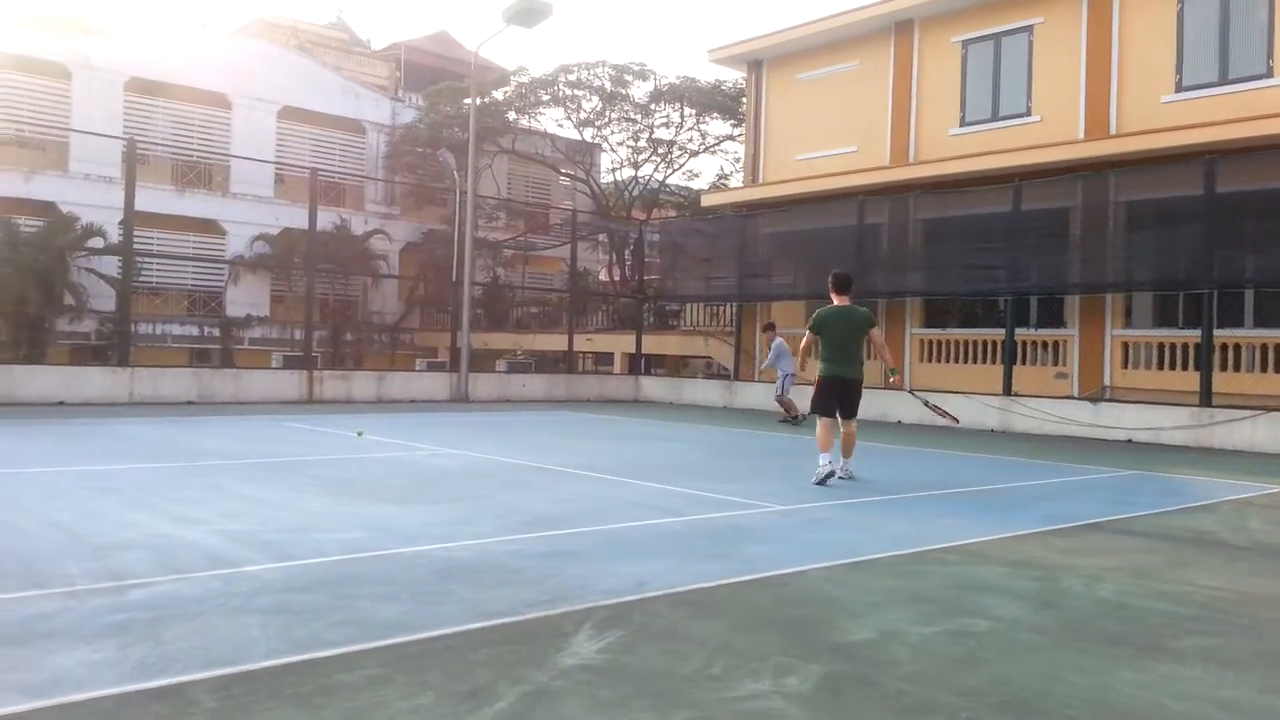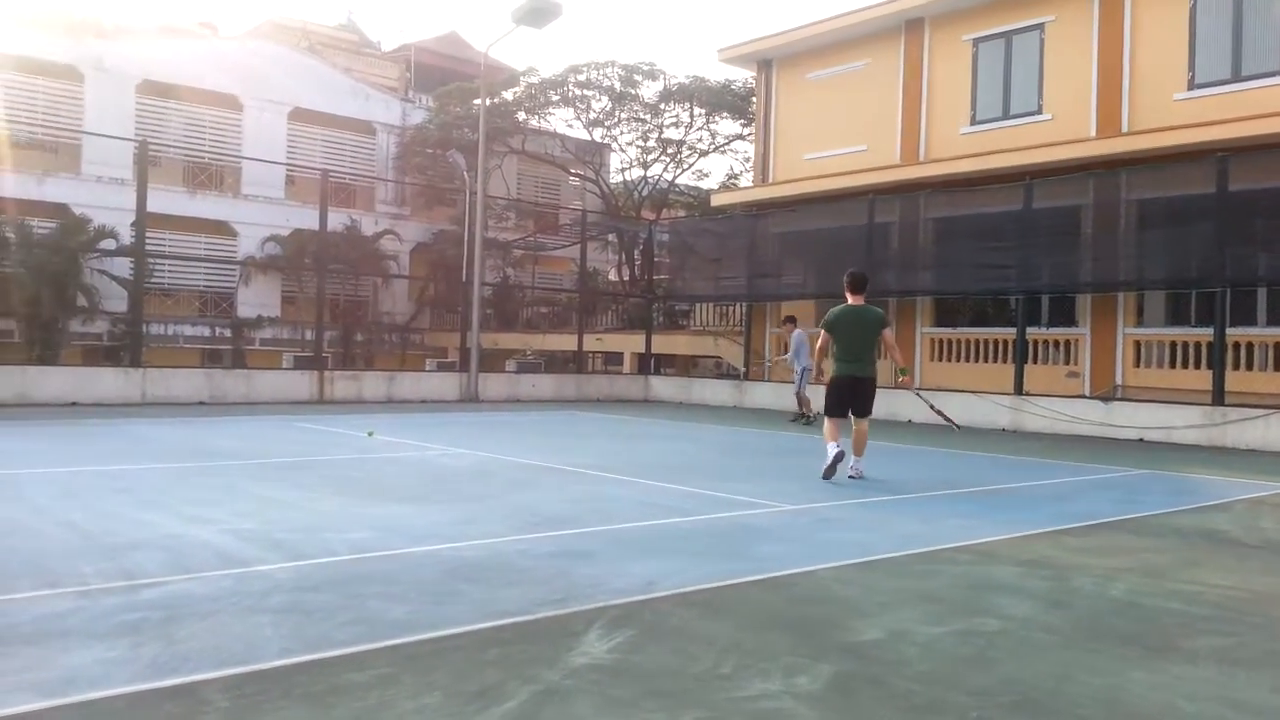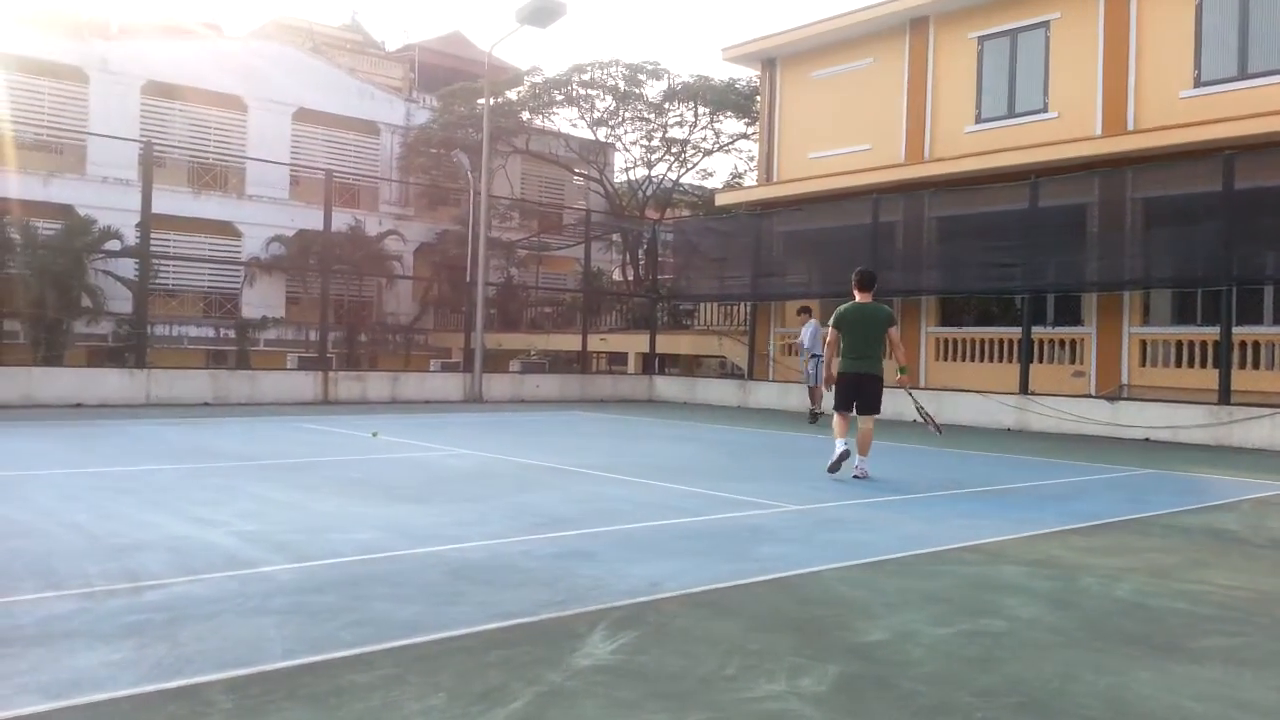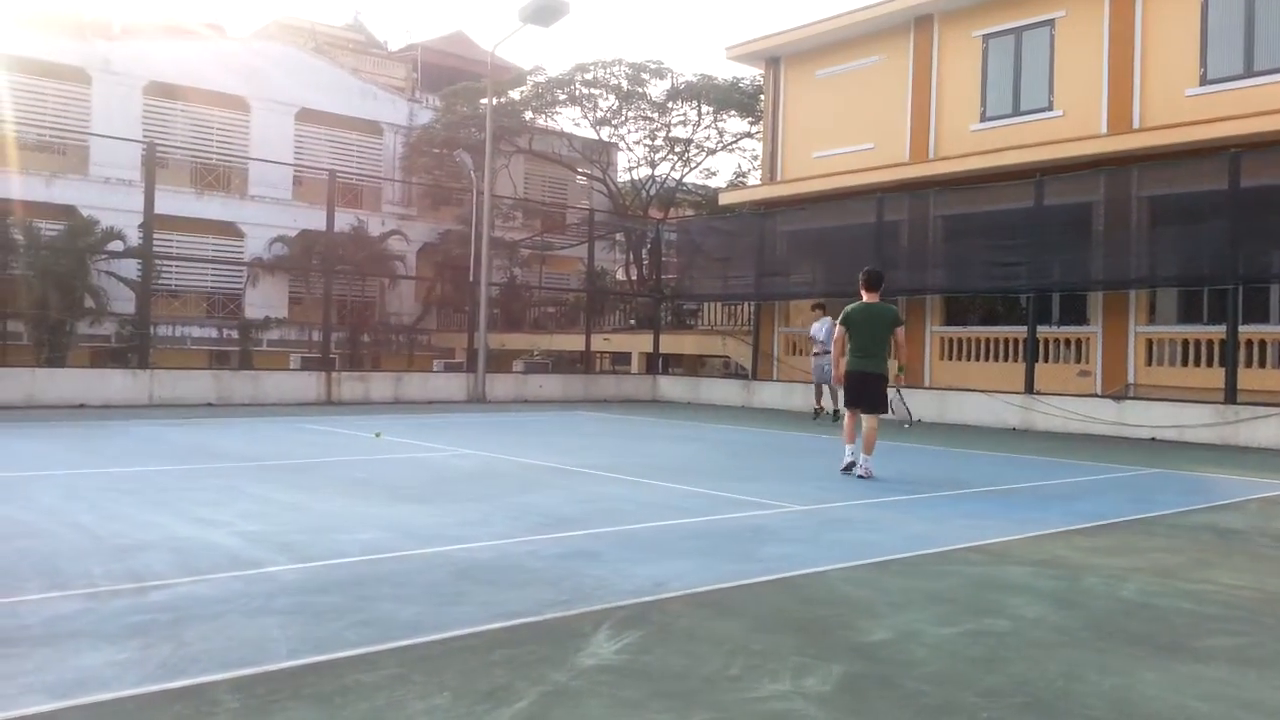
dt=0.1s
person 1, frame 1
left shoulder: (821, 315)
right shoulder: (864, 315)
left elbow: (805, 346)
right elbow: (880, 345)
left wrist: (802, 362)
right wrist: (893, 371)
left hip: (828, 375)
right hip: (853, 377)
left knee: (824, 421)
right knee: (848, 423)
left ankle: (825, 464)
right ankle: (845, 467)
person 1, frame 2
left shoulder: (834, 314)
right shoulder: (878, 315)
left elbow: (821, 346)
right elbow: (891, 345)
left wrist: (818, 367)
right wrist: (903, 372)
left hip: (840, 375)
right hip: (867, 376)
left knee: (831, 419)
right knee: (861, 422)
left ankle: (833, 450)
right ankle: (856, 466)
person 1, frame 3
left shoulder: (842, 311)
right shoulder: (885, 313)
left elbow: (831, 343)
right elbow: (896, 344)
left wrist: (828, 370)
right wrist: (903, 370)
left hip: (846, 371)
right hip: (873, 373)
left knee: (841, 414)
right knee: (866, 420)
left ankle: (840, 447)
right ankle: (861, 466)
person 1, frame 4
left shoulder: (849, 311)
right shoulder: (892, 312)
left elbow: (838, 340)
right elbow: (900, 344)
left wrist: (837, 367)
right wrist: (900, 369)
left hip: (853, 370)
right hip: (878, 372)
left knee: (851, 413)
right knee: (871, 418)
left ankle: (849, 455)
right ankle: (864, 465)
